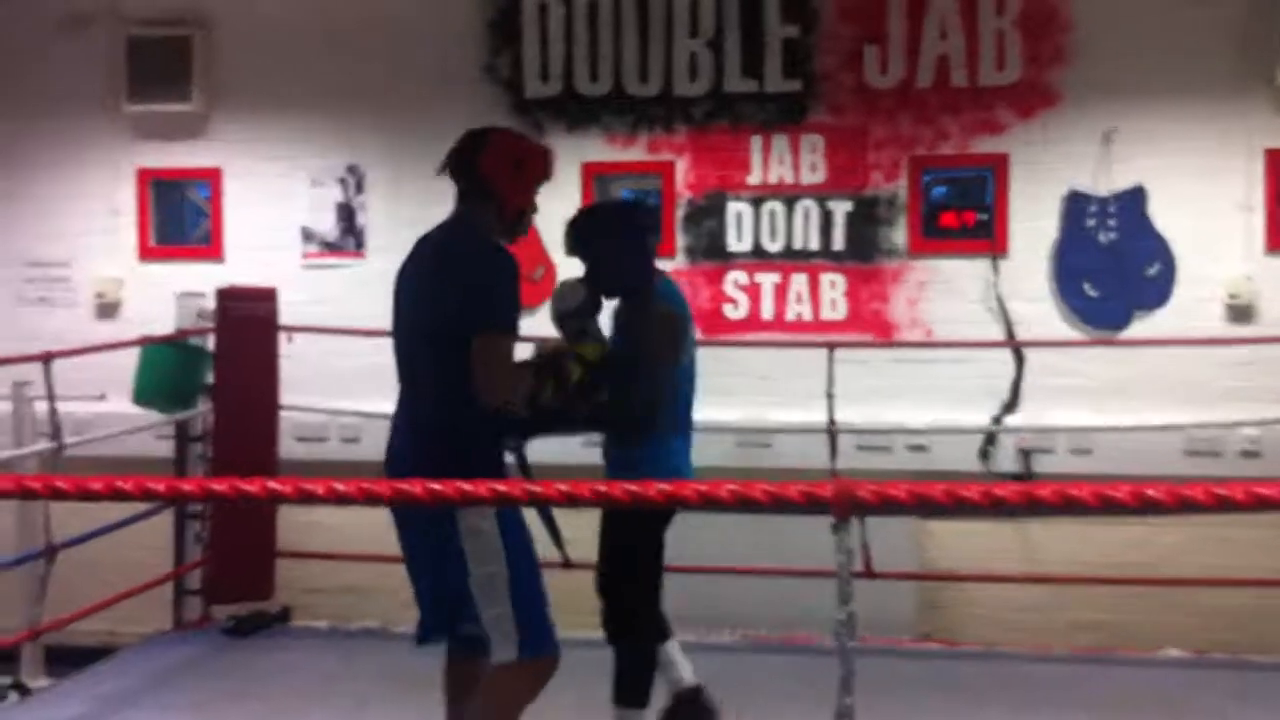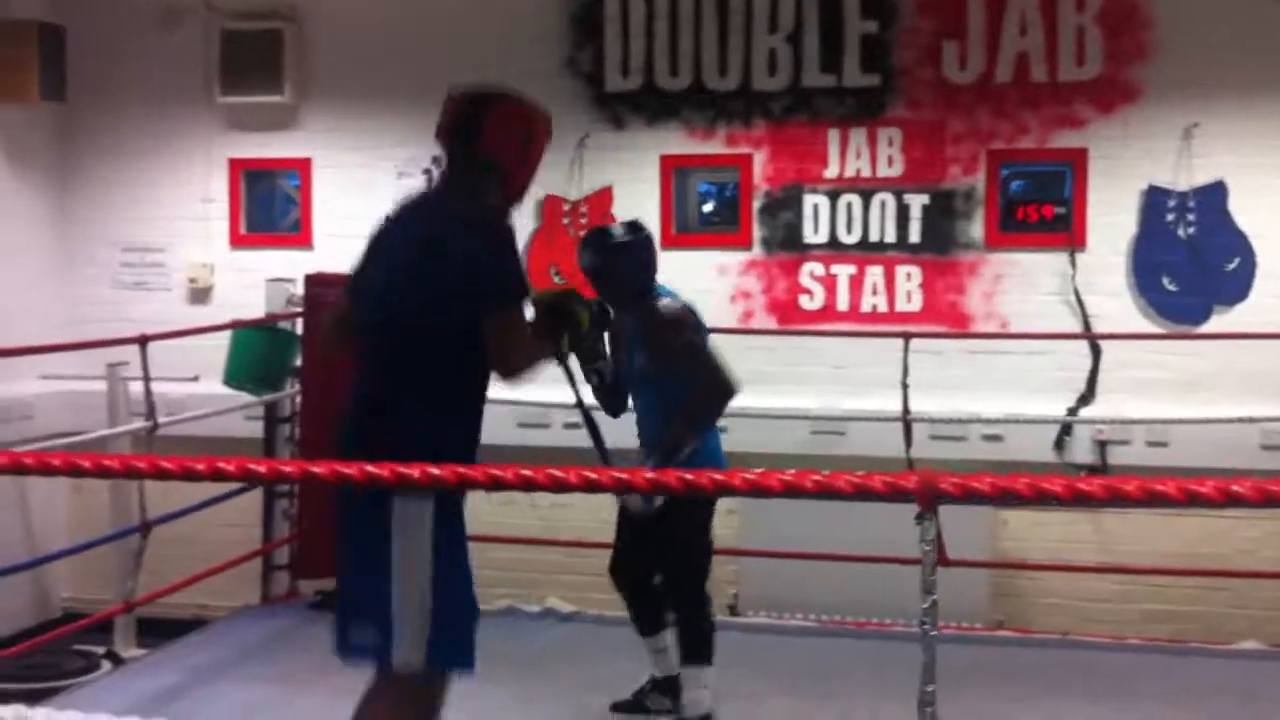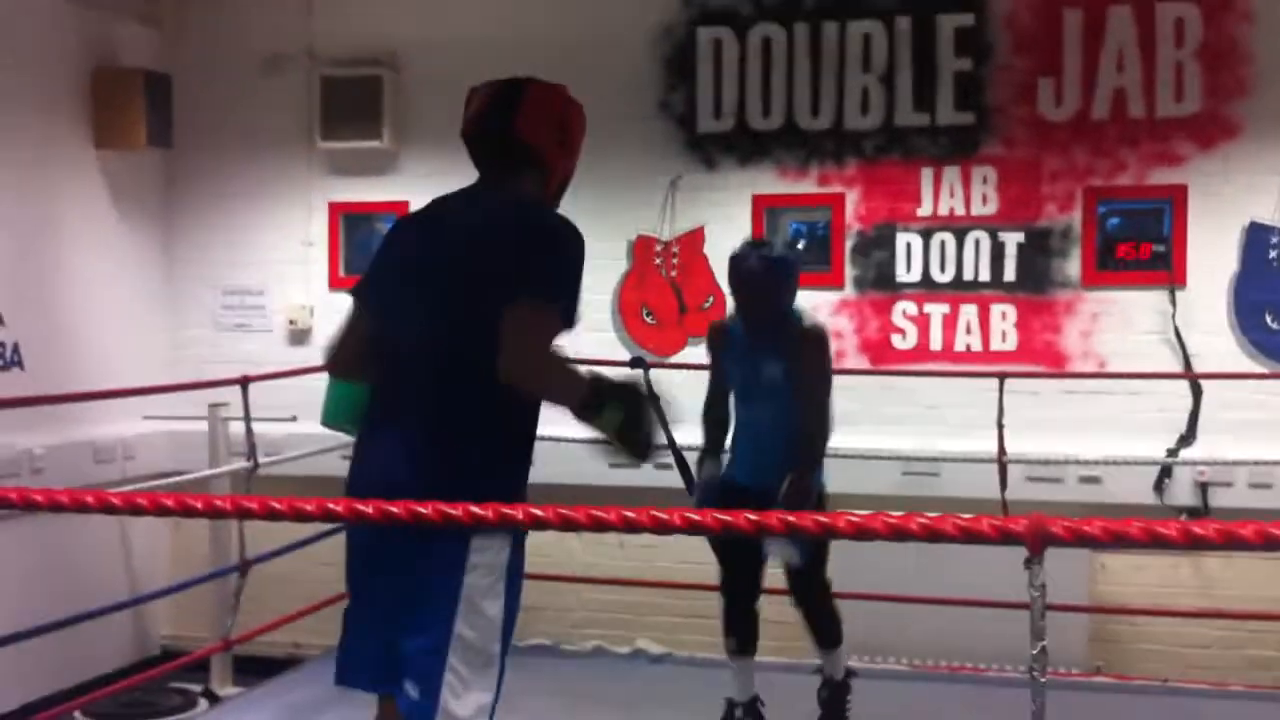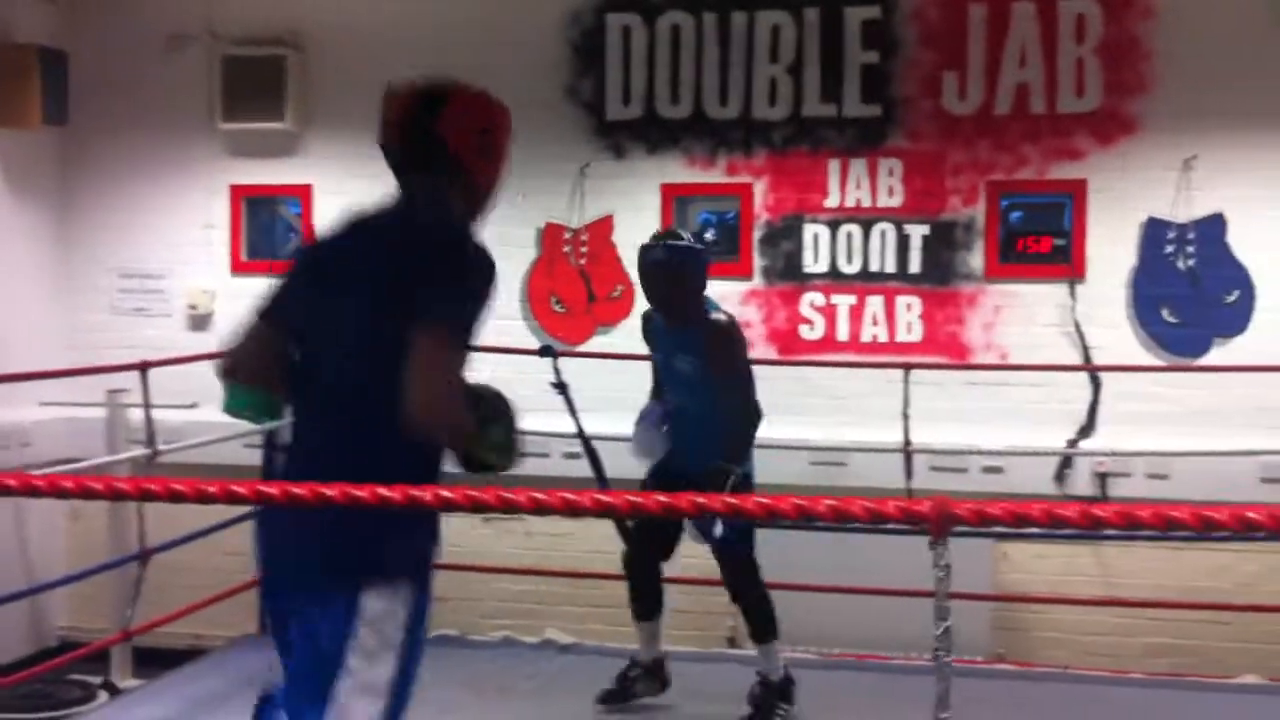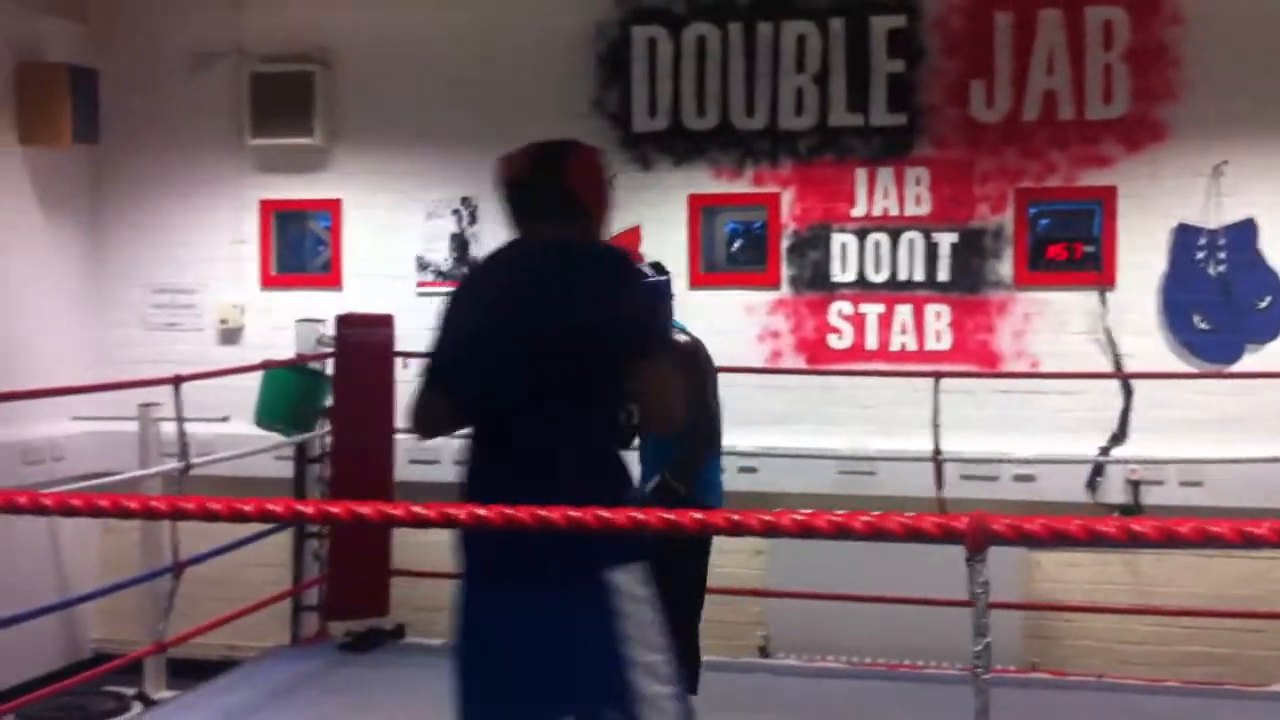
dt=0.5s
person 1, frame 1
left shoulder: (426, 254)
right shoulder: (486, 261)
right elbow: (492, 386)
left wrist: (529, 372)
left hip: (417, 468)
right hip: (461, 476)
left knee: (473, 638)
right knee: (528, 655)
person 1, frame 2
left shoulder: (406, 223)
right shoulder: (480, 233)
left elbow: (341, 328)
right elbow: (512, 358)
right wrist: (557, 325)
left hip: (373, 454)
right hip: (414, 468)
left knee: (410, 661)
person 1, frame 3
left shoulder: (415, 229)
right shoulder: (545, 236)
left elbow: (347, 358)
right elbow: (519, 359)
right wrist: (604, 400)
left hip: (383, 487)
right hip: (468, 502)
person 1, frame 4
left shoulder: (338, 248)
right shoulder: (452, 257)
left elbow: (243, 366)
right elbow: (426, 403)
right wrist: (474, 428)
left hip: (298, 527)
right hip: (374, 542)
person 1, frame 5
left shoulder: (476, 288)
right shoulder: (610, 275)
left elbow: (430, 418)
right elbow: (666, 414)
left hip: (497, 537)
right hip: (588, 536)
person 2, frame 1
left shoulder: (652, 314)
right shoulder: (640, 304)
left elbow: (638, 412)
right elbow: (622, 386)
left hip: (644, 478)
right hip: (655, 475)
left knee: (626, 610)
right knee: (635, 601)
person 2, frame 2
left shoulder: (666, 319)
right shoulder: (625, 321)
left elbow: (718, 388)
right elbow: (614, 402)
left wrist: (671, 450)
right wrist: (590, 356)
left hip: (688, 466)
right hip: (655, 463)
left knee: (683, 583)
right knee: (629, 572)
person 2, frame 3
left shoulder: (806, 338)
right shoulder: (724, 334)
left elbow: (816, 424)
left wrist: (798, 492)
right wrist: (709, 468)
left hip: (794, 487)
right hip: (741, 482)
left knee: (810, 591)
right knee: (738, 592)
left ankle: (836, 681)
person 2, frame 4
left shoulder: (718, 329)
right shoulder: (653, 323)
left elbow: (747, 410)
left wrist: (726, 478)
right wrist: (654, 410)
left hip: (723, 470)
right hip: (678, 461)
left knee: (740, 575)
right knee: (640, 559)
right ankle: (648, 664)
person 2, frame 5
left shoulder: (682, 351)
left elbow: (706, 436)
left wrist: (663, 491)
left hip: (689, 494)
right hip: (658, 488)
left knee: (677, 604)
right knee: (653, 596)
